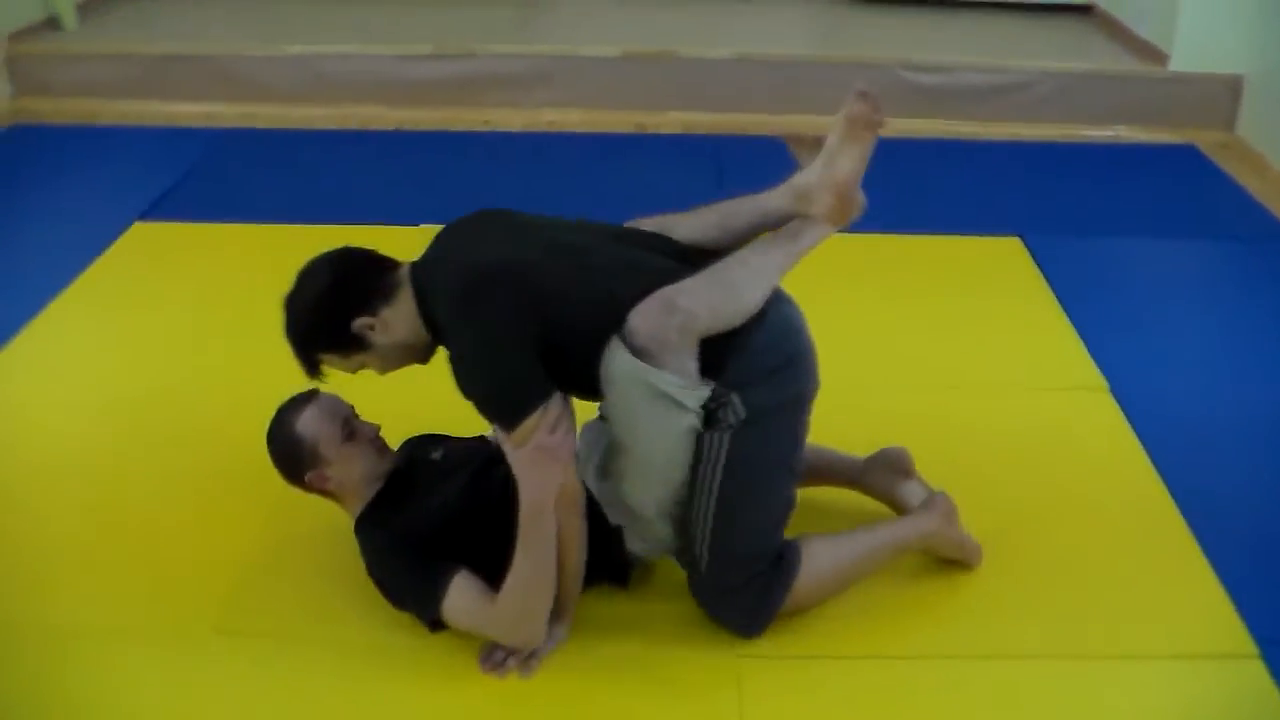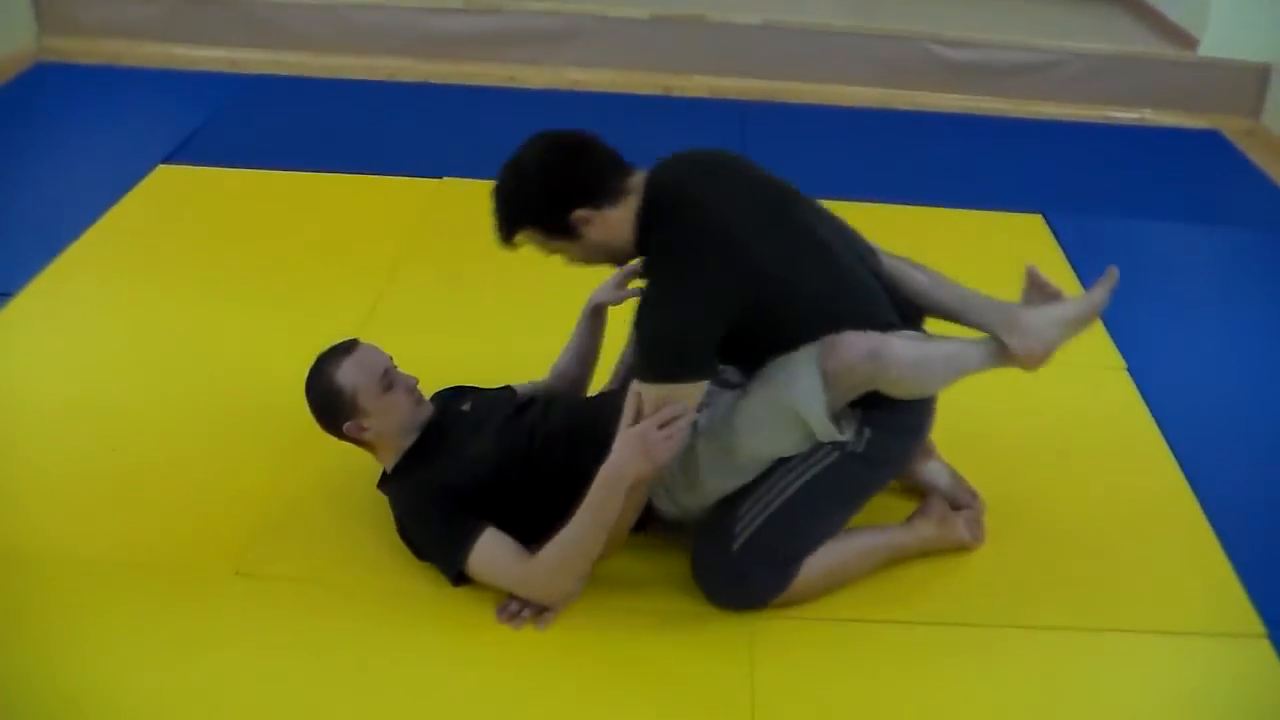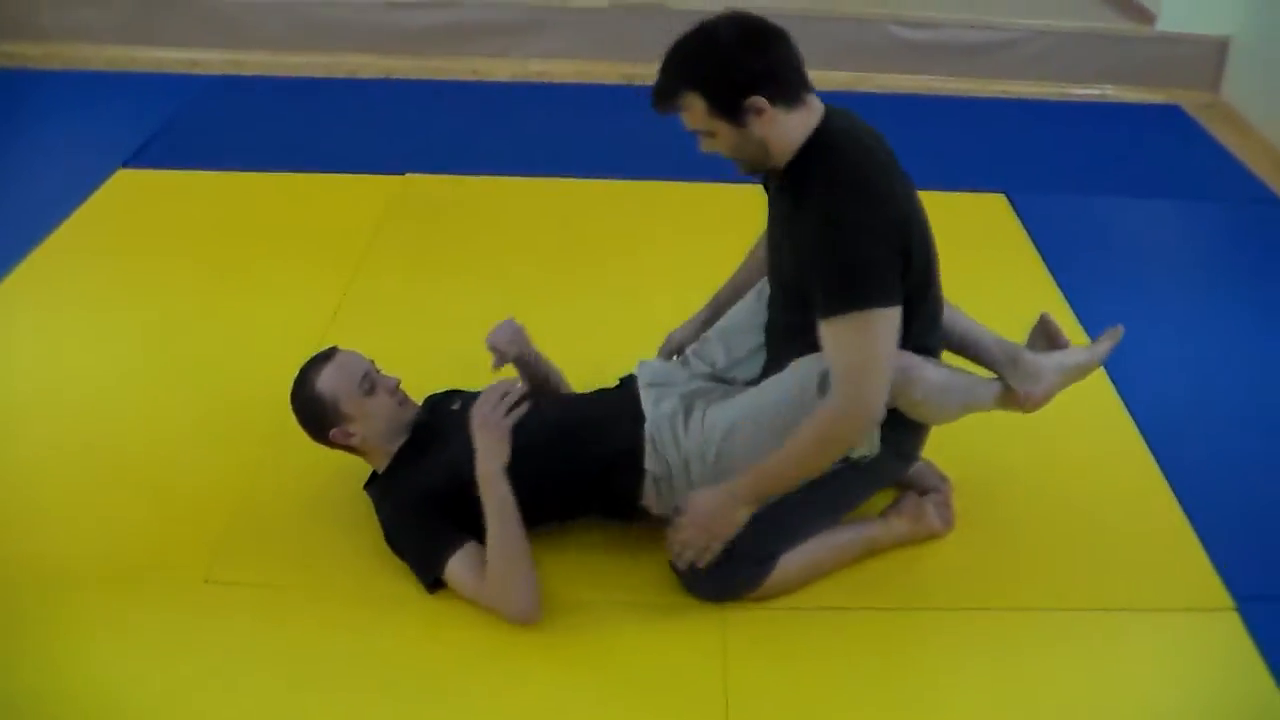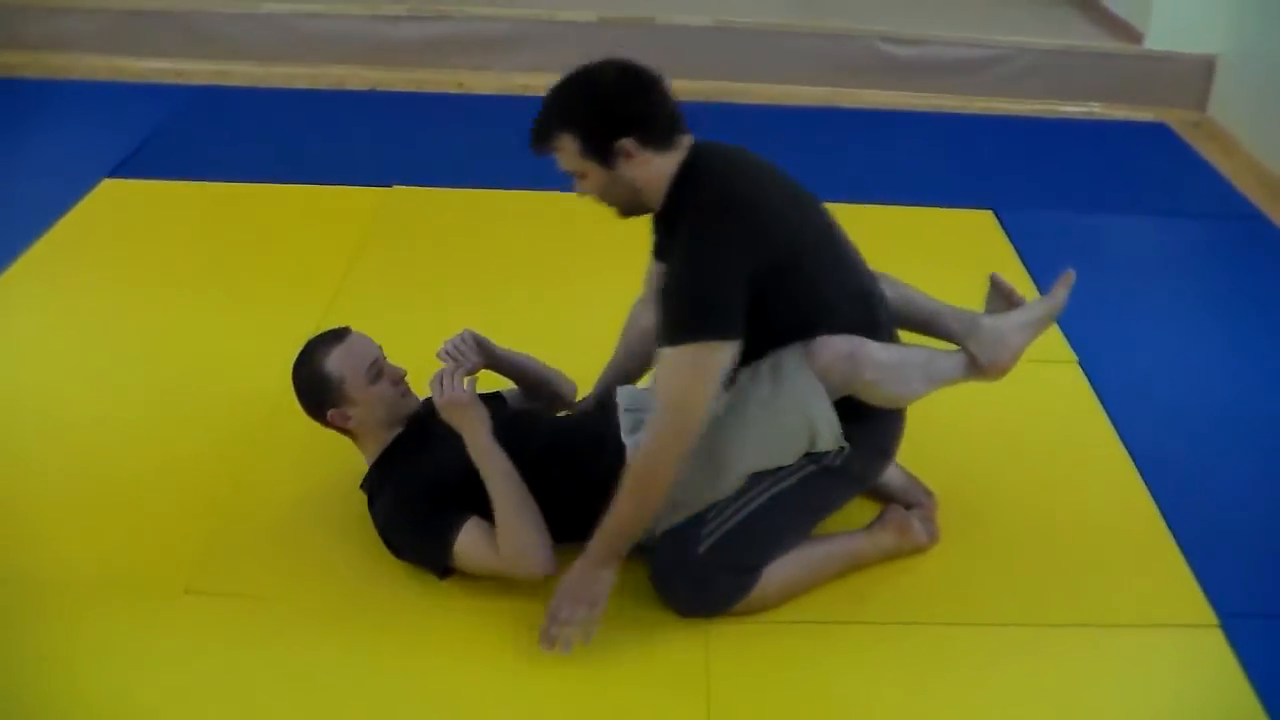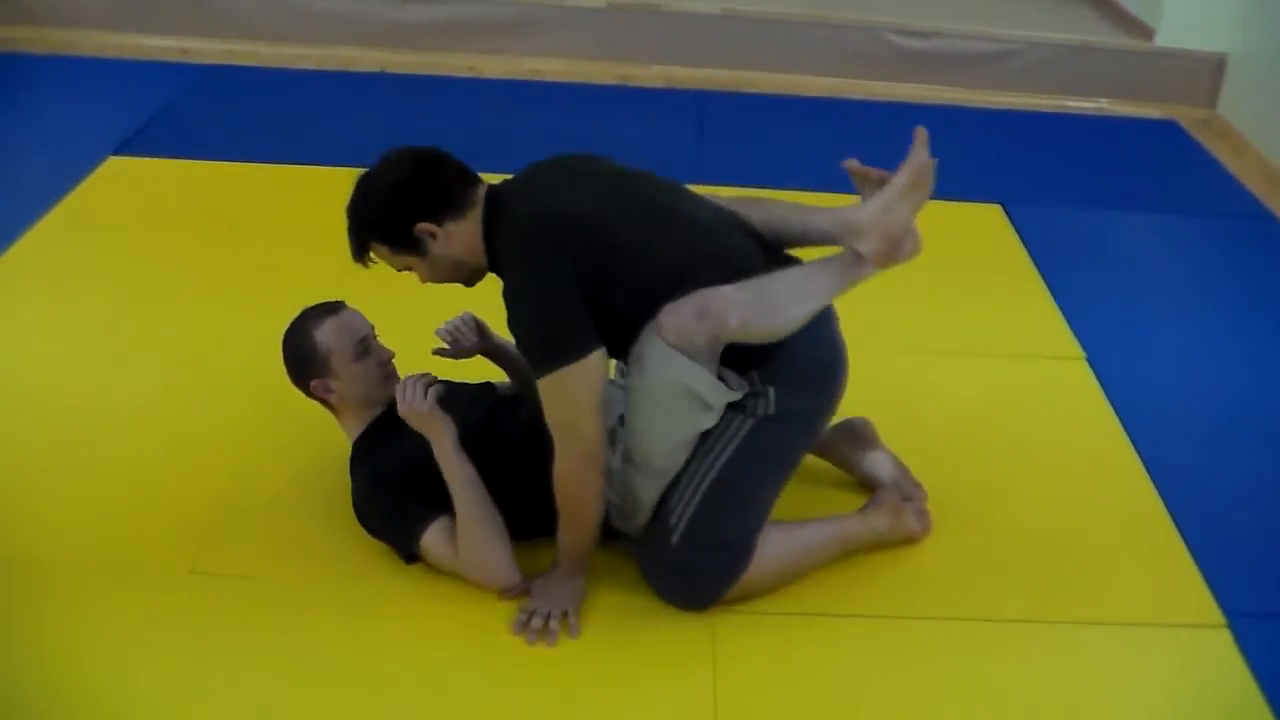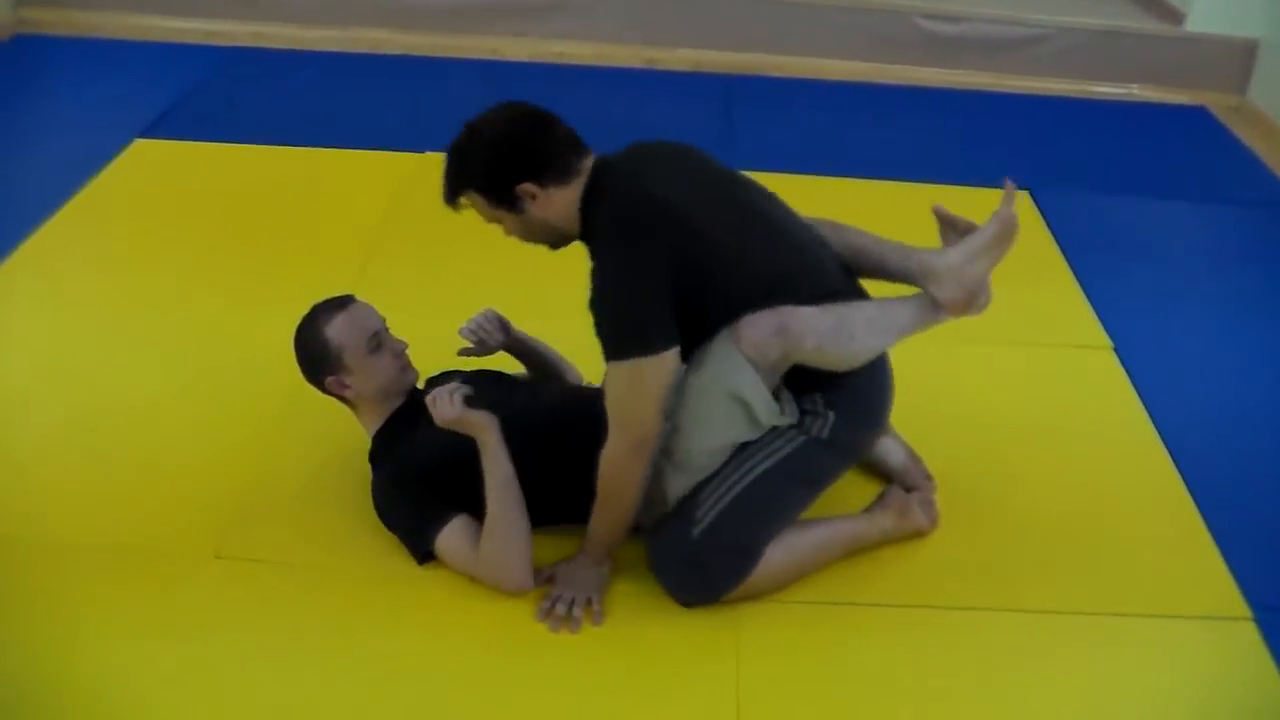
dt=0.4s
person 1, frame 1
left shoulder: (417, 454)
right shoulder: (393, 549)
right elbow: (518, 629)
right wrist: (536, 498)
right hip: (631, 522)
left ankle: (866, 472)
person 1, frame 2
left shoulder: (453, 407)
right shoulder: (426, 510)
right elbow: (546, 586)
left wrist: (596, 308)
right wrist: (615, 474)
left hip: (680, 407)
right hip: (680, 474)
right knee: (839, 356)
person 1, frame 3
left shoulder: (439, 413)
right shoulder: (410, 508)
right elbow: (518, 603)
left wrist: (521, 355)
right wrist: (491, 468)
left hip: (658, 393)
right hip: (675, 461)
right knee: (883, 372)
left ankle: (882, 450)
right ankle: (1009, 387)
person 1, frame 4
left shoulder: (427, 416)
right shoulder: (403, 505)
left elbow: (560, 395)
right elbow: (534, 561)
left wrist: (490, 355)
right wrist: (478, 436)
right knee: (818, 360)
person 1, frame 5
left shoulder: (411, 401)
right shoulder: (380, 484)
left elbow: (547, 392)
right elbow: (501, 573)
left wrist: (488, 343)
right wrist: (443, 440)
left hip: (618, 416)
right hip: (626, 487)
left ankle: (836, 440)
person 1, frame 6
left shoulder: (444, 391)
right shoulder: (403, 482)
left elbow: (570, 386)
right elbow: (513, 576)
left wrist: (512, 338)
right wrist: (488, 436)
person 2, frame 1
left shoulder: (481, 340)
right shoulder: (461, 249)
left elbow: (556, 489)
left wrist: (556, 613)
left hip: (750, 365)
right hip: (756, 324)
left knee: (739, 599)
left ankle: (920, 530)
person 2, frame 2
left shoulder: (680, 296)
right shoulder: (693, 172)
left hip: (875, 401)
right hip: (891, 337)
left knee: (728, 573)
left ankle: (925, 531)
person 2, frame 3
left shoulder: (846, 216)
right shoulder: (823, 133)
left elbow: (858, 404)
right elbow: (778, 249)
left wrist: (740, 501)
right wrist: (695, 328)
left hip: (873, 414)
left knee: (712, 564)
person 2, frame 4
left shoulder: (710, 246)
right shoulder: (695, 179)
left elbow: (672, 436)
right elbow: (658, 304)
left wrist: (600, 560)
right wrist: (596, 400)
left hip: (841, 420)
left knee: (688, 578)
person 2, frame 5
left shoulder: (536, 281)
right shoulder: (545, 185)
left elbow: (581, 454)
left wrist: (569, 572)
left hip: (780, 362)
right hip: (784, 320)
left knee: (682, 572)
person 2, frame 6
left shoulder: (627, 267)
right shoulder: (649, 163)
left elbow: (633, 442)
left wrist: (595, 556)
left hip: (831, 391)
right hip: (838, 340)
left knee: (689, 565)
left ankle: (886, 521)
